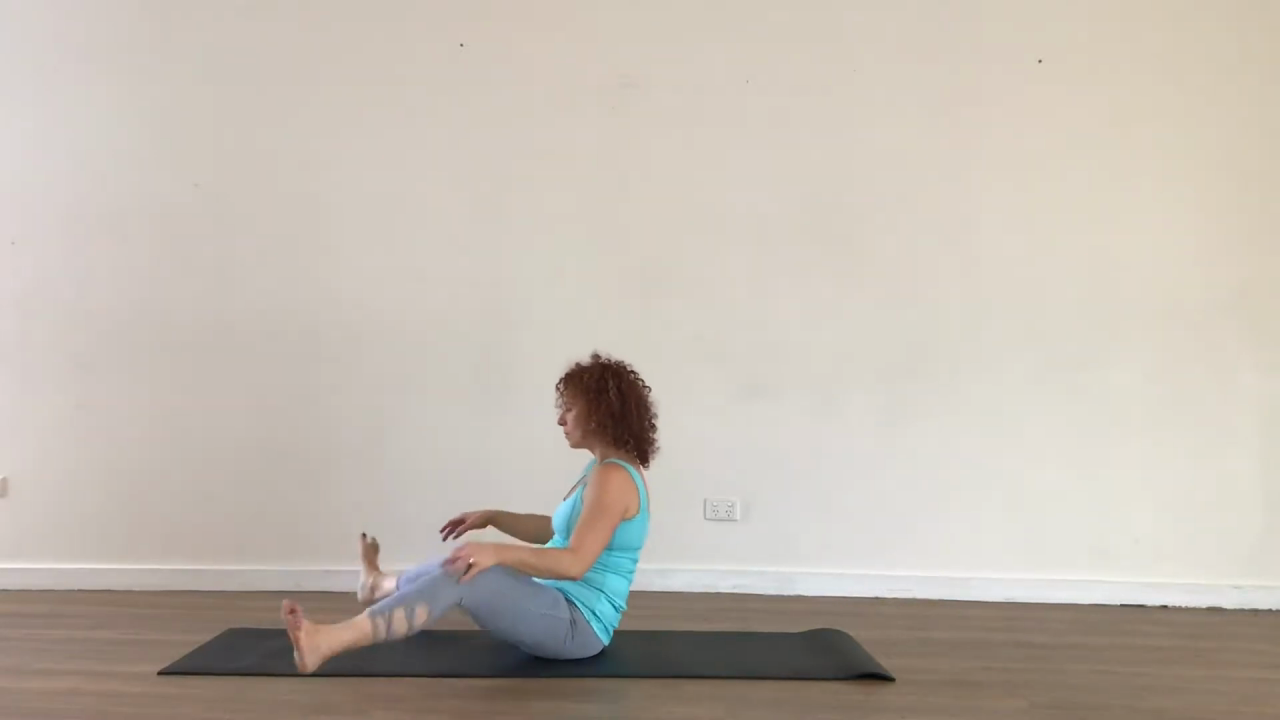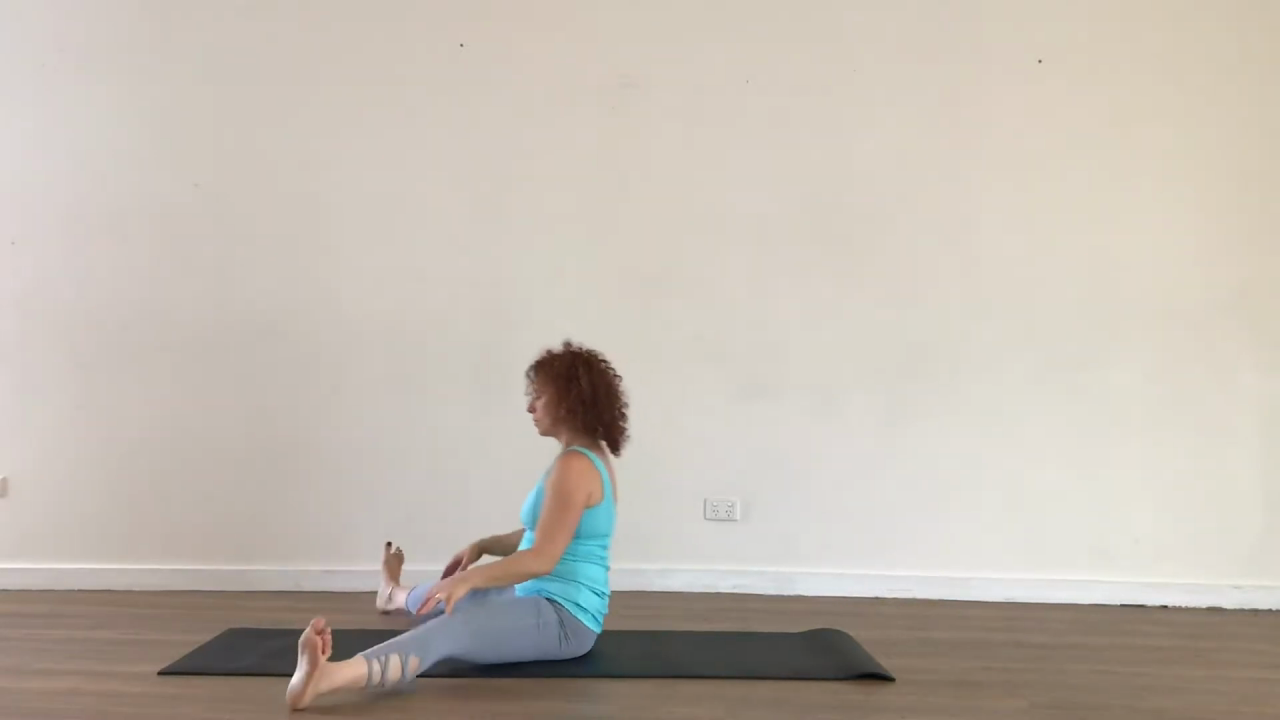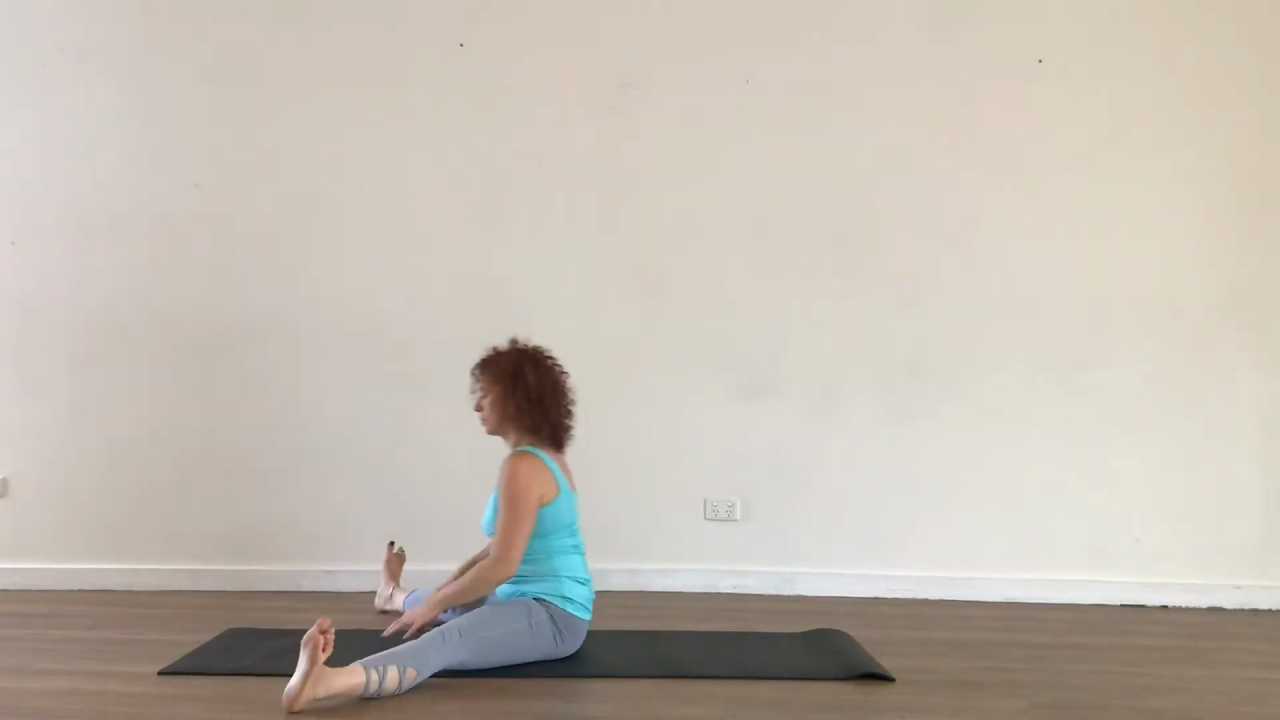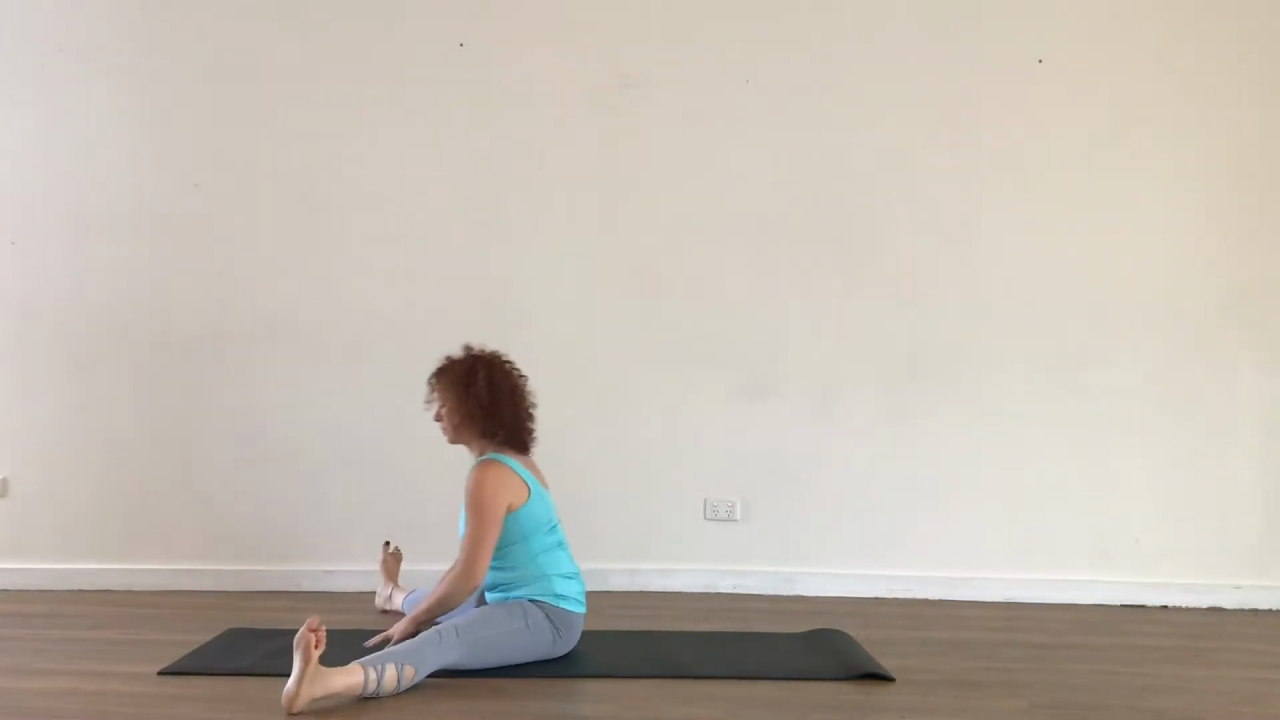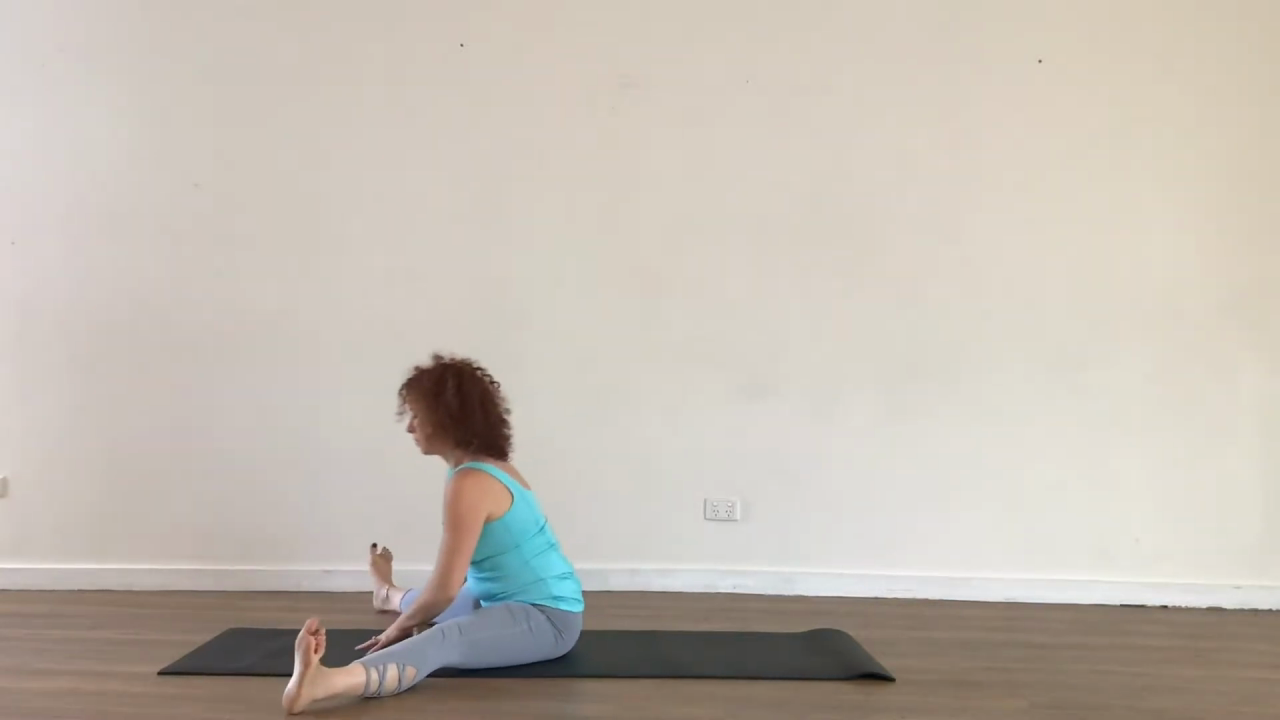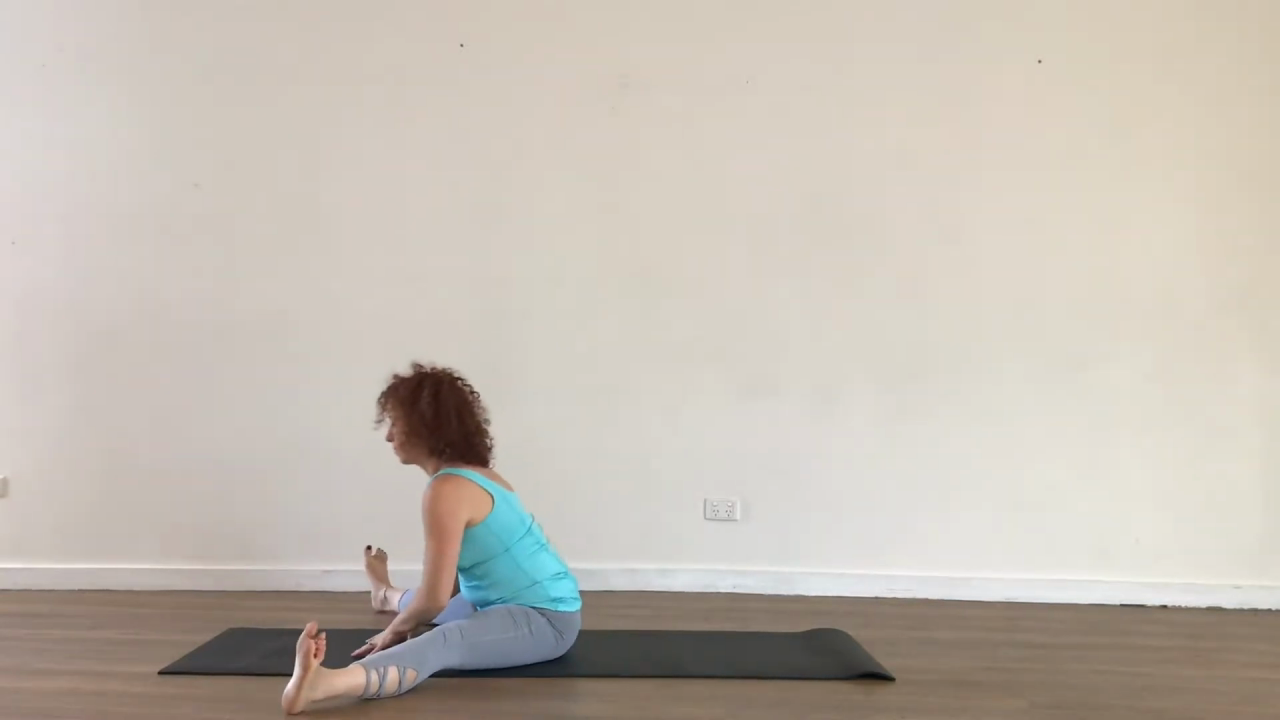
dt=0.2s
person 1, frame 1
left shoulder: (614, 478)
right shoulder: (603, 467)
left elbow: (574, 563)
right elbow: (554, 530)
left wrist: (498, 552)
right wrist: (492, 516)
left hip: (577, 628)
right hip: (561, 610)
left knee: (460, 574)
right knee: (460, 563)
left ankle: (331, 640)
right ankle: (382, 586)
person 1, frame 2
left shoulder: (573, 465)
right shoulder: (586, 457)
left elbow: (543, 560)
left wrist: (468, 580)
right wrist: (481, 545)
left hip: (565, 624)
right hip: (554, 608)
left knee: (447, 629)
right knee: (451, 596)
left ankle: (325, 679)
right ankle: (397, 595)
person 1, frame 3
left shoulder: (522, 467)
right shoulder: (543, 456)
left elbow: (503, 566)
right elbow: (507, 546)
left wrist: (437, 604)
right wrist: (439, 597)
left hip: (555, 620)
right hip: (537, 603)
left knee: (444, 643)
right knee: (453, 601)
left ankle: (326, 684)
right ankle: (396, 597)
person 1, frame 4
left shoulder: (490, 475)
right shoulder: (510, 461)
left elbow: (470, 575)
right elbow: (478, 559)
left wrist: (416, 619)
right wrist: (422, 609)
left hip: (548, 619)
right hip: (527, 601)
left knee: (439, 643)
right knee: (444, 602)
left ankle: (322, 683)
right ankle: (395, 595)
person 1, frame 5
left shoulder: (469, 484)
right shoulder: (490, 467)
left elbow: (446, 586)
right elbow: (459, 575)
left wrist: (402, 626)
right wrist: (411, 617)
left hip: (547, 620)
right hip: (523, 602)
left knee: (440, 642)
right knee: (440, 608)
left ankle: (324, 683)
right ankle: (391, 594)
person 1, frame 6
left shoulder: (446, 491)
right shoulder: (471, 474)
left elbow: (435, 596)
right elbow: (447, 585)
left wrist: (396, 630)
right wrist: (404, 621)
left hip: (545, 621)
right hip: (522, 604)
left knee: (441, 645)
right knee: (443, 608)
left ankle: (323, 683)
right ankle: (390, 595)
